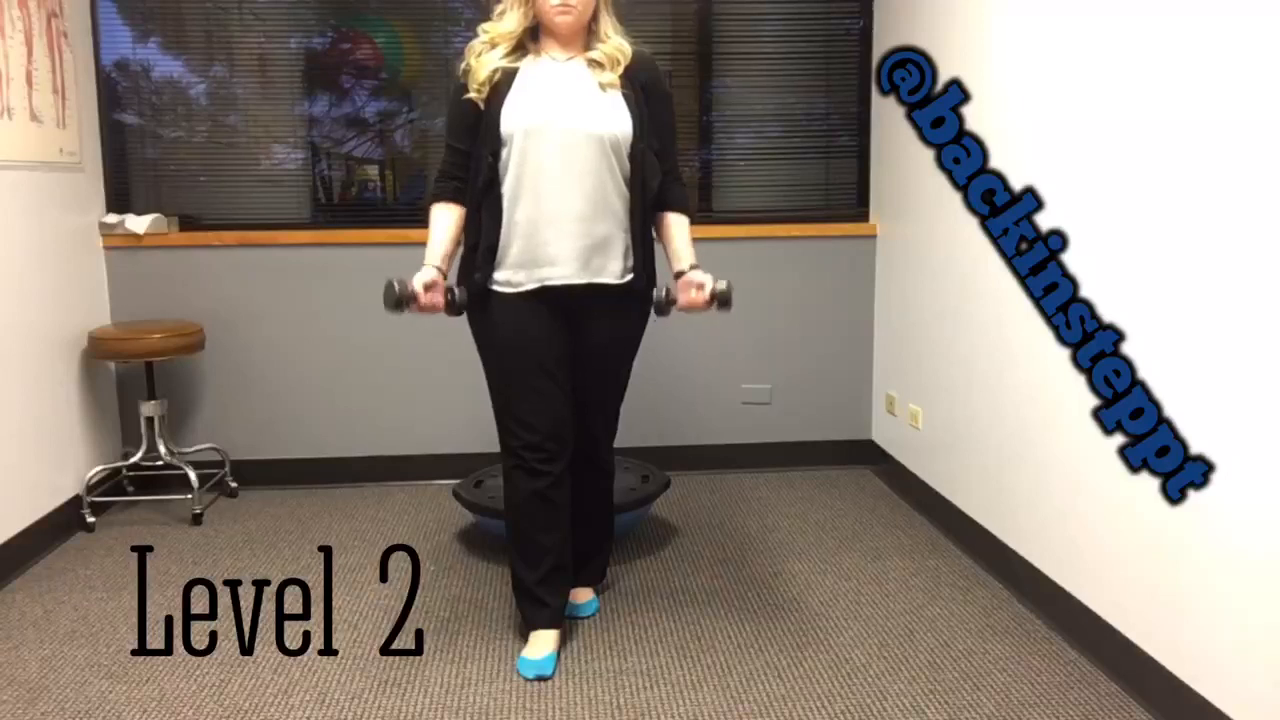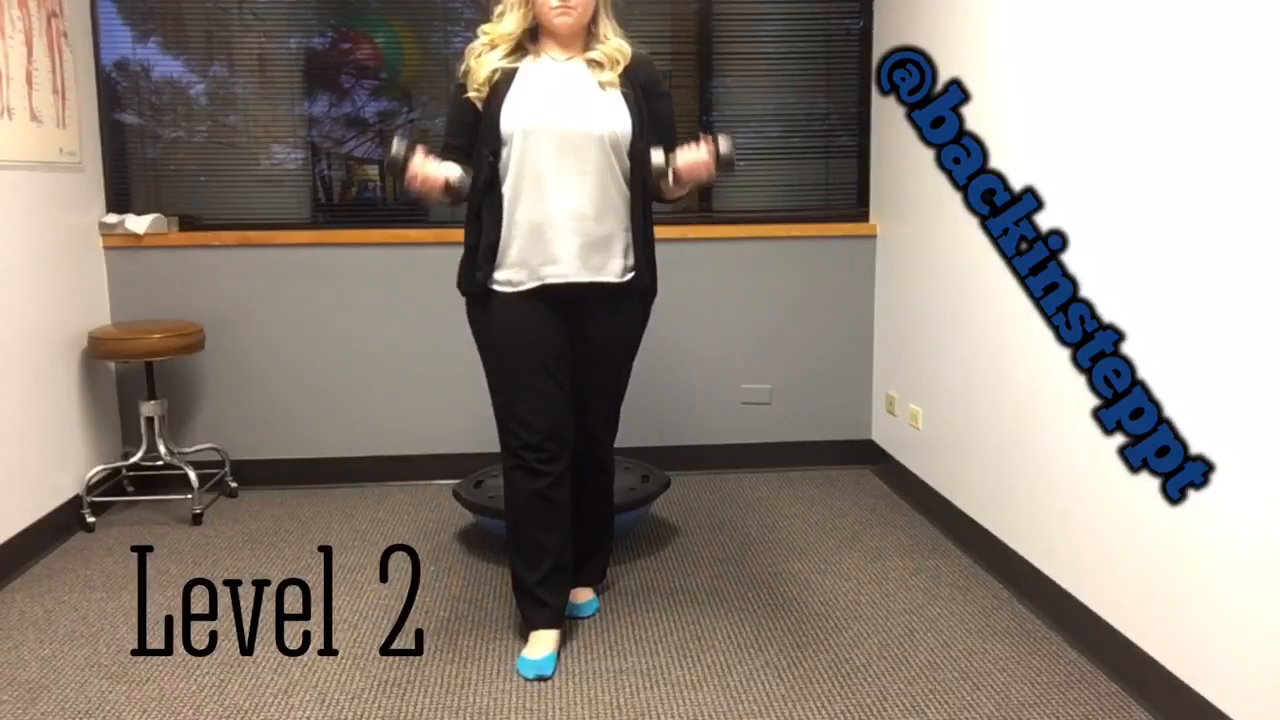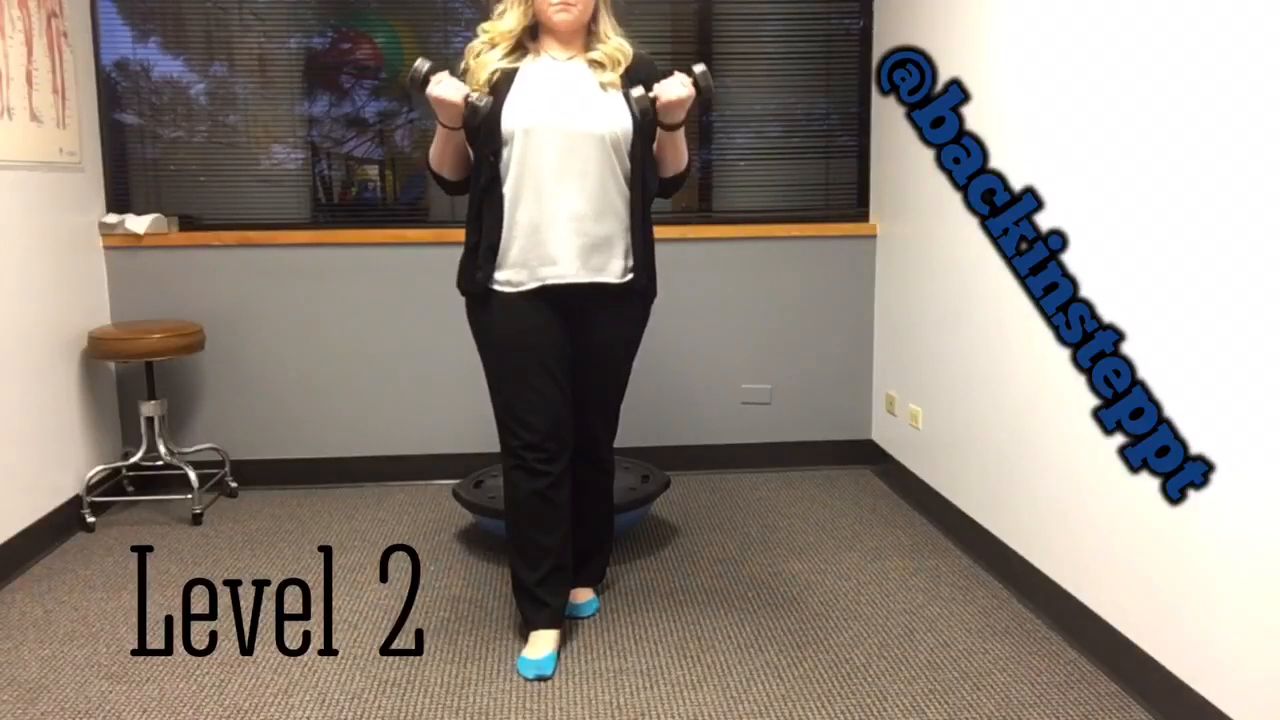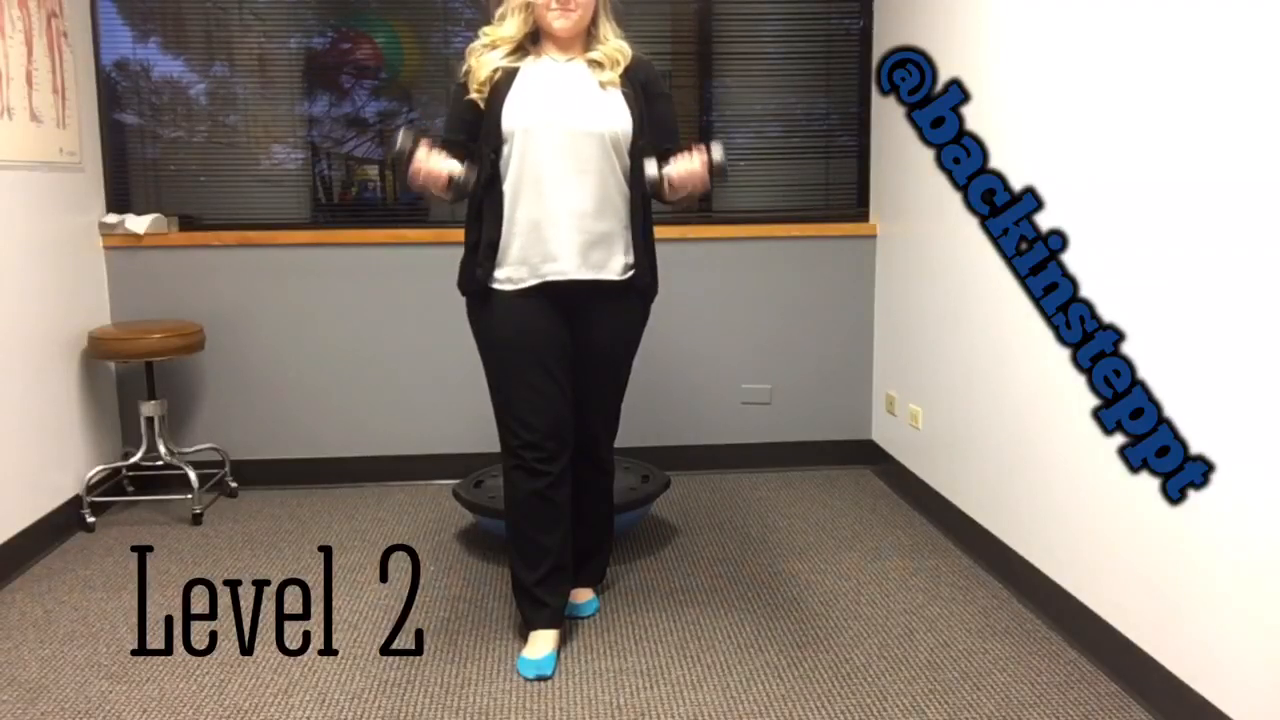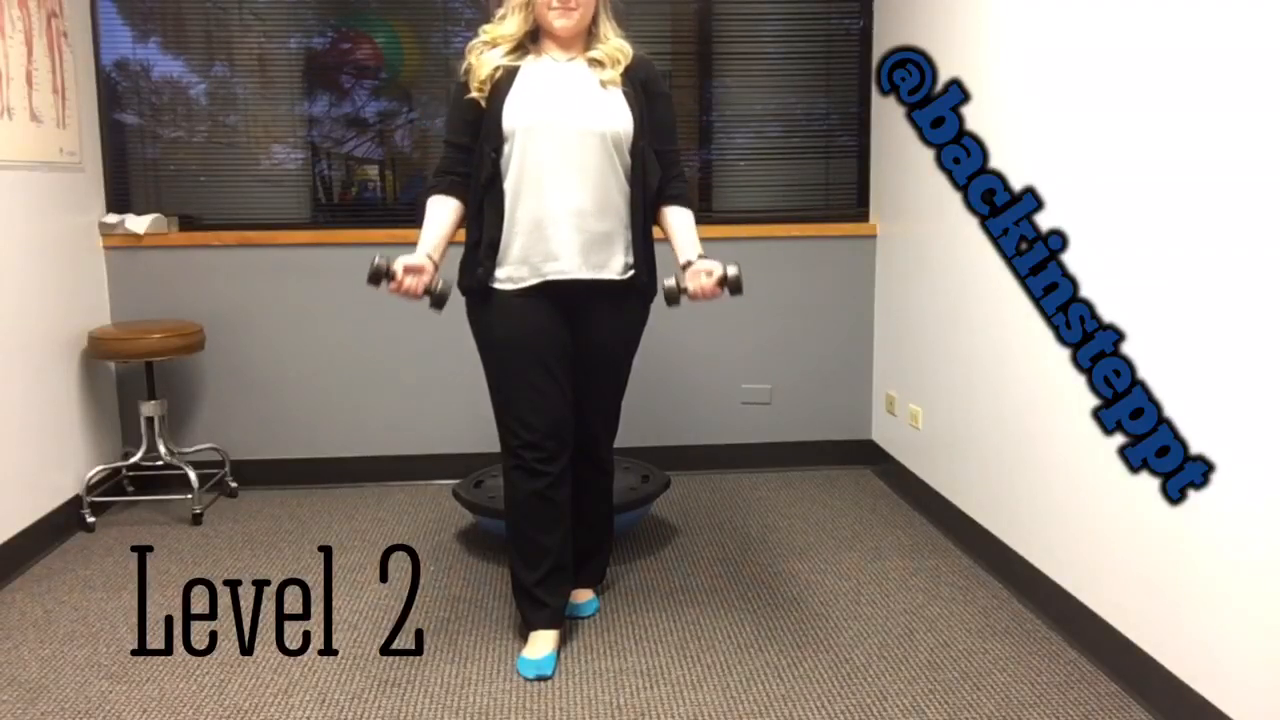
dt=0.3s
person 1, frame 1
left shoulder: (636, 73)
right shoulder: (489, 70)
left elbow: (664, 183)
right elbow: (456, 178)
left wrist: (685, 267)
right wrist: (435, 264)
left hip: (610, 291)
right hip: (515, 292)
left knee: (593, 440)
right knee: (532, 449)
left ankle: (584, 575)
right ankle: (542, 615)
person 1, frame 2
left shoulder: (634, 72)
right shoulder: (489, 69)
left elbow: (658, 181)
right elbow: (464, 171)
left wrist: (687, 170)
right wrist: (436, 175)
left hip: (611, 287)
right hip: (515, 289)
left knee: (593, 437)
right knee: (533, 446)
left ankle: (584, 575)
right ankle: (542, 615)
person 1, frame 3
left shoulder: (633, 70)
right shoulder: (491, 66)
left elbow: (665, 178)
right elbow: (455, 175)
left wrist: (673, 124)
right wrist: (447, 124)
left hip: (611, 289)
right hip: (515, 290)
left knee: (594, 439)
right knee: (533, 447)
left ankle: (585, 575)
right ankle: (542, 614)
person 1, frame 4
left shoulder: (634, 74)
right shoulder: (489, 70)
left elbow: (662, 166)
right elbow: (459, 162)
left wrist: (685, 175)
right wrist: (434, 172)
left hip: (611, 286)
right hip: (515, 288)
left knee: (594, 438)
right knee: (533, 445)
left ankle: (585, 575)
right ankle: (541, 614)
person 1, frame 5
left shoulder: (635, 74)
right shoulder: (489, 70)
left elbow: (666, 178)
right elbow: (455, 173)
left wrist: (692, 255)
right wrist: (427, 252)
left hip: (611, 287)
right hip: (515, 288)
left knee: (593, 439)
right knee: (533, 446)
left ankle: (584, 576)
right ankle: (542, 614)
